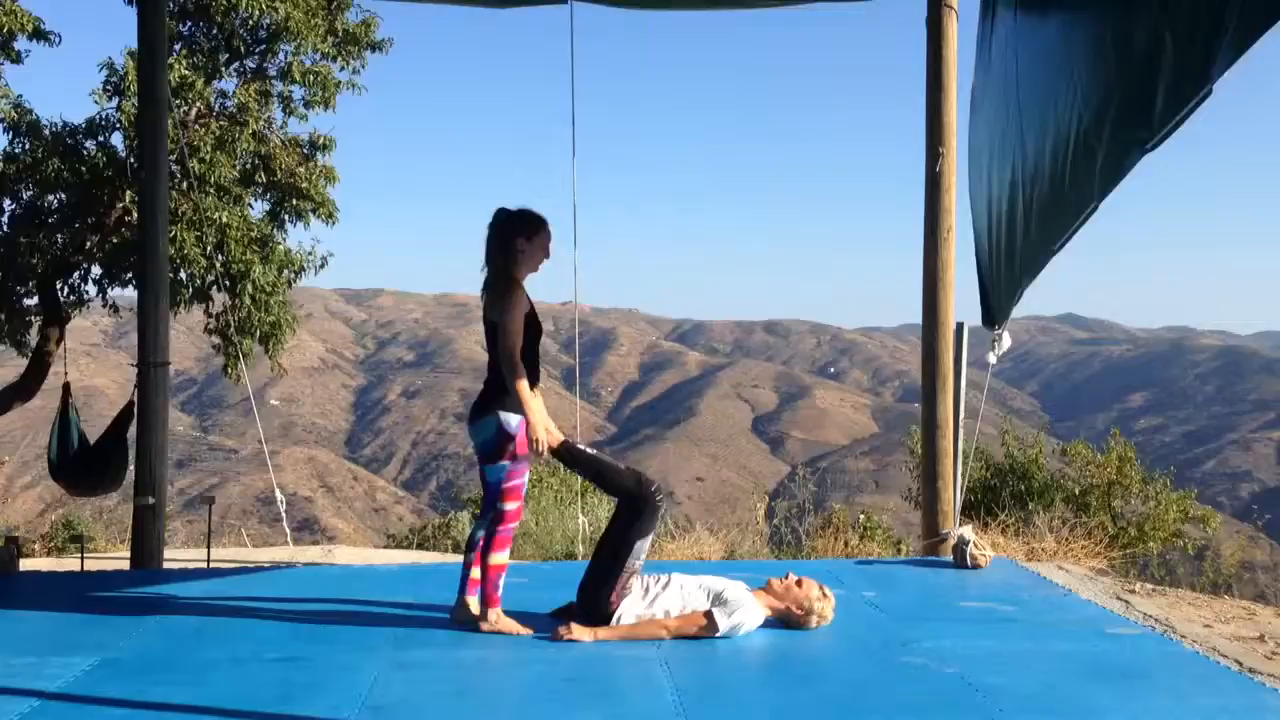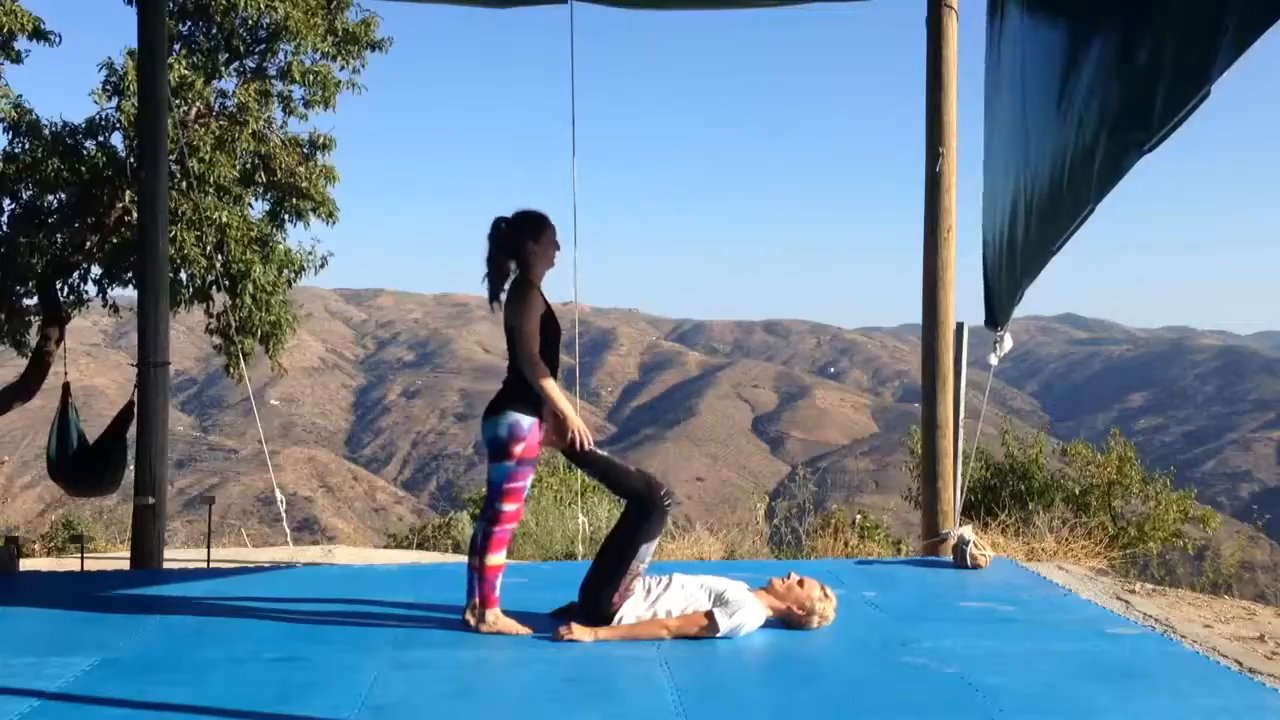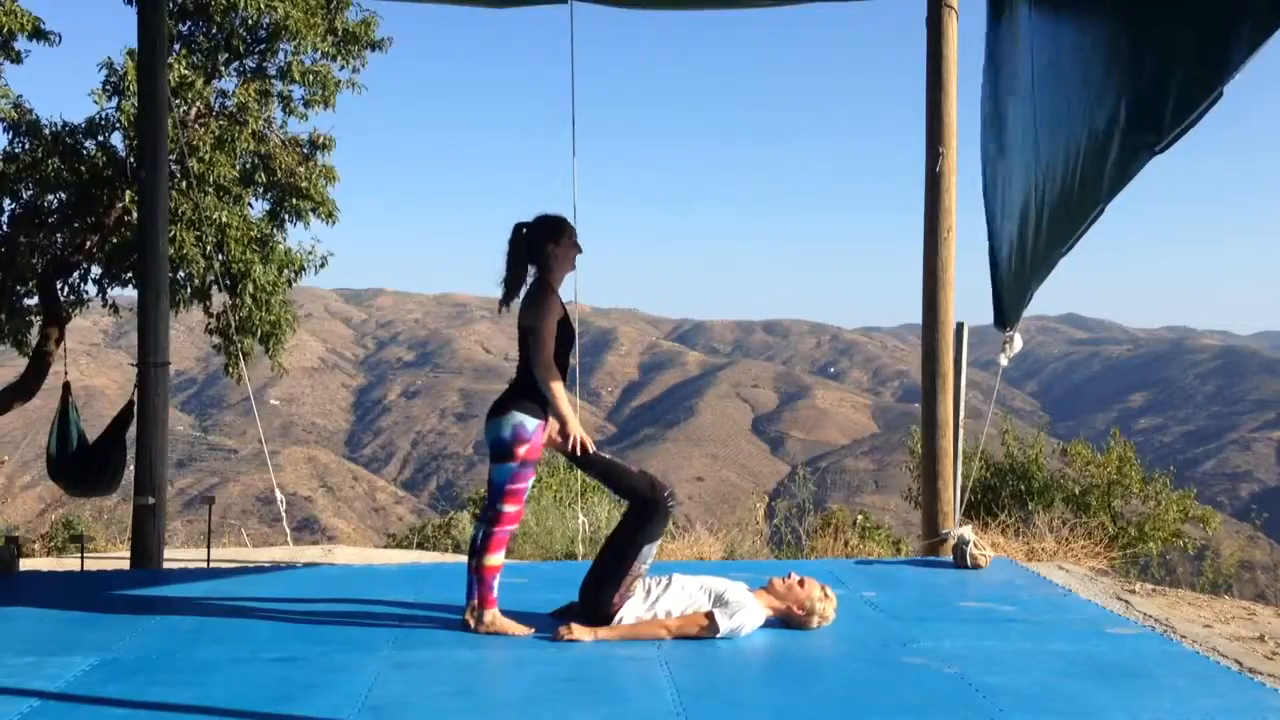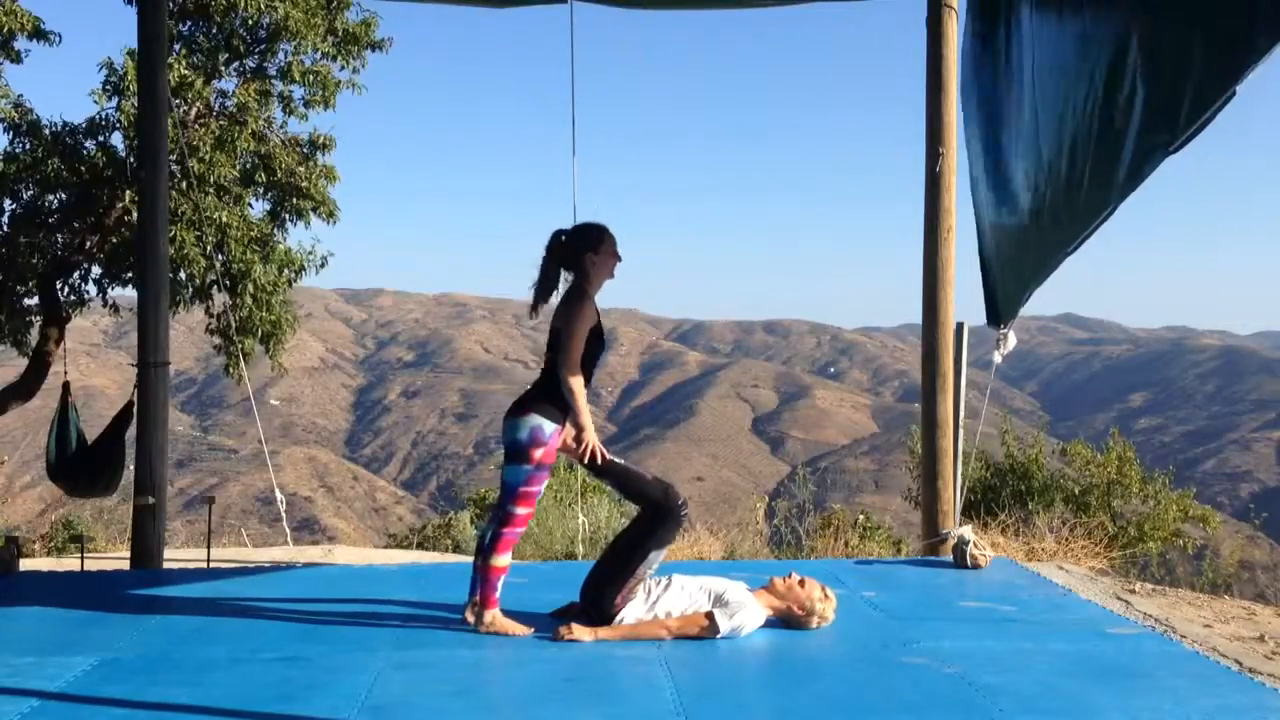
dt=0.4s
person 1, frame 1
left shoulder: (501, 288)
right shoulder: (511, 290)
right elbow: (511, 360)
left wrist: (539, 416)
right wrist: (533, 418)
left hip: (493, 412)
right hip: (503, 415)
left knee: (492, 511)
right knee: (505, 515)
left ankle: (469, 600)
right ankle: (490, 612)
person 1, frame 2
left shoulder: (525, 292)
right shoulder: (527, 292)
right elbow: (531, 362)
left wrist: (552, 414)
right wrist: (568, 412)
left hip: (513, 413)
right hip: (516, 417)
left knee: (495, 513)
right knee: (504, 515)
left ankle: (477, 605)
right ankle: (489, 613)
person 1, frame 3
left shoulder: (541, 294)
right shoulder: (546, 296)
right elbow: (543, 366)
left wrist: (552, 418)
right wrist: (571, 420)
left hip: (517, 415)
right hip: (520, 418)
left knee: (495, 514)
right knee: (505, 517)
left ankle: (476, 606)
right ankle: (488, 613)
person 1, frame 4
left shoulder: (576, 300)
right shoulder: (582, 303)
right elbow: (569, 371)
left wrist: (569, 423)
right wrist: (586, 427)
left hip: (534, 416)
right hip: (538, 421)
left knee: (505, 513)
right knee: (514, 517)
left ankle: (476, 604)
right ankle: (487, 613)
person 2, frame 1
left shoulder: (745, 614)
right shoulder: (743, 594)
left elbow: (670, 627)
left wrist: (595, 633)
left hip: (611, 608)
right hip: (613, 604)
left knee: (645, 494)
left ankle: (556, 444)
person 2, frame 2
left shoulder: (745, 615)
right shoulder: (744, 596)
left elbow: (670, 628)
left wrist: (595, 633)
left hip: (613, 606)
right hip: (616, 602)
left knee: (653, 497)
person 2, frame 3
left shoulder: (746, 615)
right shoulder: (744, 595)
left elbow: (670, 628)
left wrist: (595, 632)
left hip: (612, 608)
right hip: (613, 603)
left knee: (656, 498)
person 2, frame 4
left shoulder: (746, 616)
right shoulder: (743, 595)
left elbow: (670, 629)
left wrist: (596, 633)
left hip: (614, 606)
right hip: (613, 603)
left knee: (669, 505)
